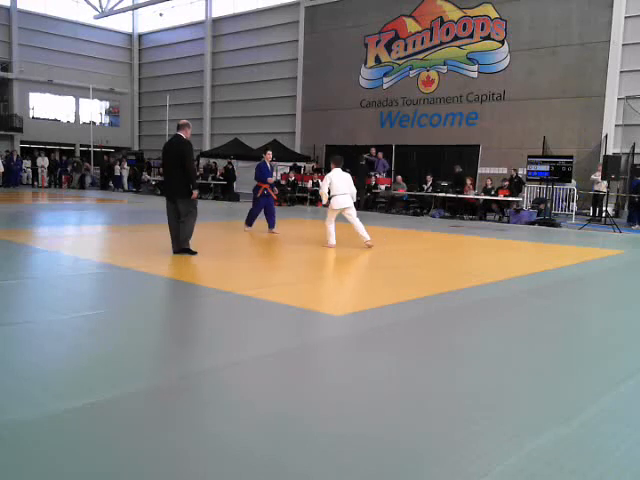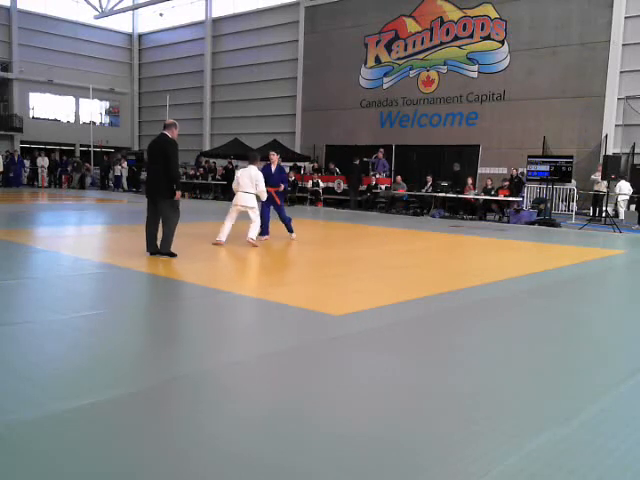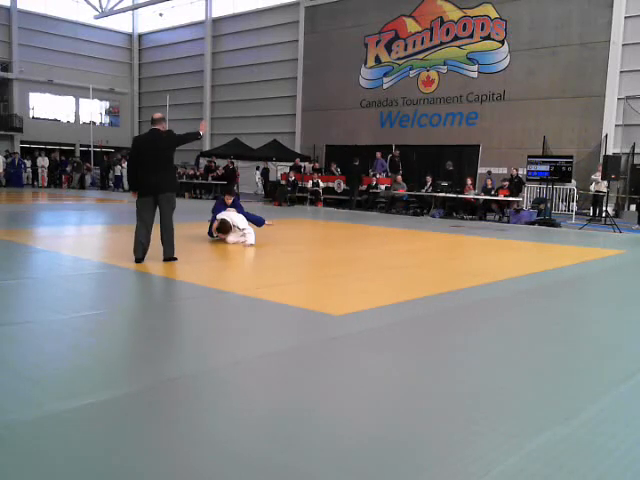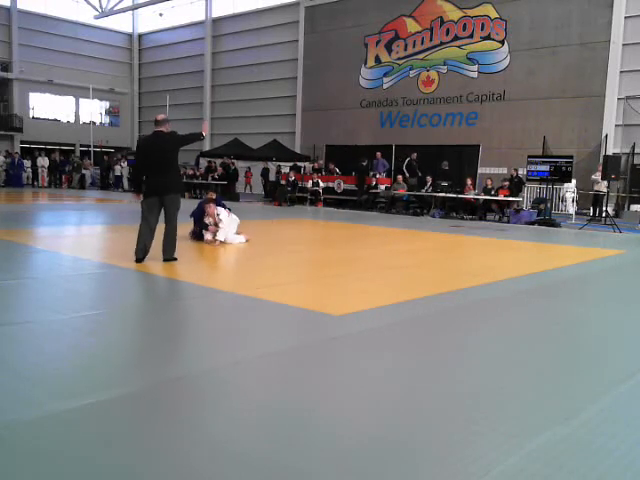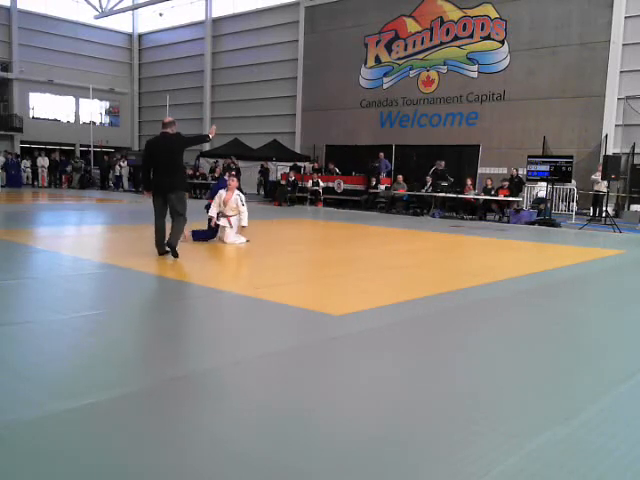
dt=1s
person 1, frame 1
left shoulder: (167, 144)
right shoulder: (185, 144)
left elbow: (164, 166)
right elbow: (190, 168)
right wrist: (194, 187)
left hip: (169, 187)
right hip: (183, 188)
left knee: (174, 218)
right knee: (190, 215)
left ankle: (177, 246)
right ankle: (184, 245)
person 1, frame 2
left shoulder: (152, 143)
right shoulder: (170, 143)
right elbow: (173, 167)
right wrist: (177, 187)
left hip: (152, 186)
right hip: (165, 187)
left knee: (153, 217)
right knee: (172, 216)
left ankle: (152, 248)
right ankle: (165, 248)
person 1, frame 3
left shoulder: (138, 140)
right shoulder: (168, 137)
left elbow: (132, 165)
right elbow: (185, 137)
left wrist: (134, 187)
right wrist: (200, 132)
left hip: (145, 187)
right hip: (165, 186)
left knee: (143, 221)
right knee: (167, 220)
left ankle: (139, 255)
right ankle: (168, 254)
person 1, frame 4
left shoulder: (143, 142)
right shoulder: (173, 139)
left elbow: (138, 167)
right elbow: (189, 138)
left wrist: (138, 189)
right wrist: (203, 133)
left hip: (151, 188)
right hip: (171, 187)
left knee: (148, 221)
right knee: (171, 221)
left ankle: (140, 254)
right ankle: (168, 254)
person 1, frame 5
left shoulder: (151, 143)
right shoulder: (178, 140)
left elbow: (146, 167)
right elbow: (195, 140)
left wrist: (147, 187)
right wrist: (209, 135)
left hip: (158, 186)
right hip: (176, 186)
left knee: (160, 217)
right knee: (179, 216)
left ankle: (161, 248)
right ankle: (172, 242)
